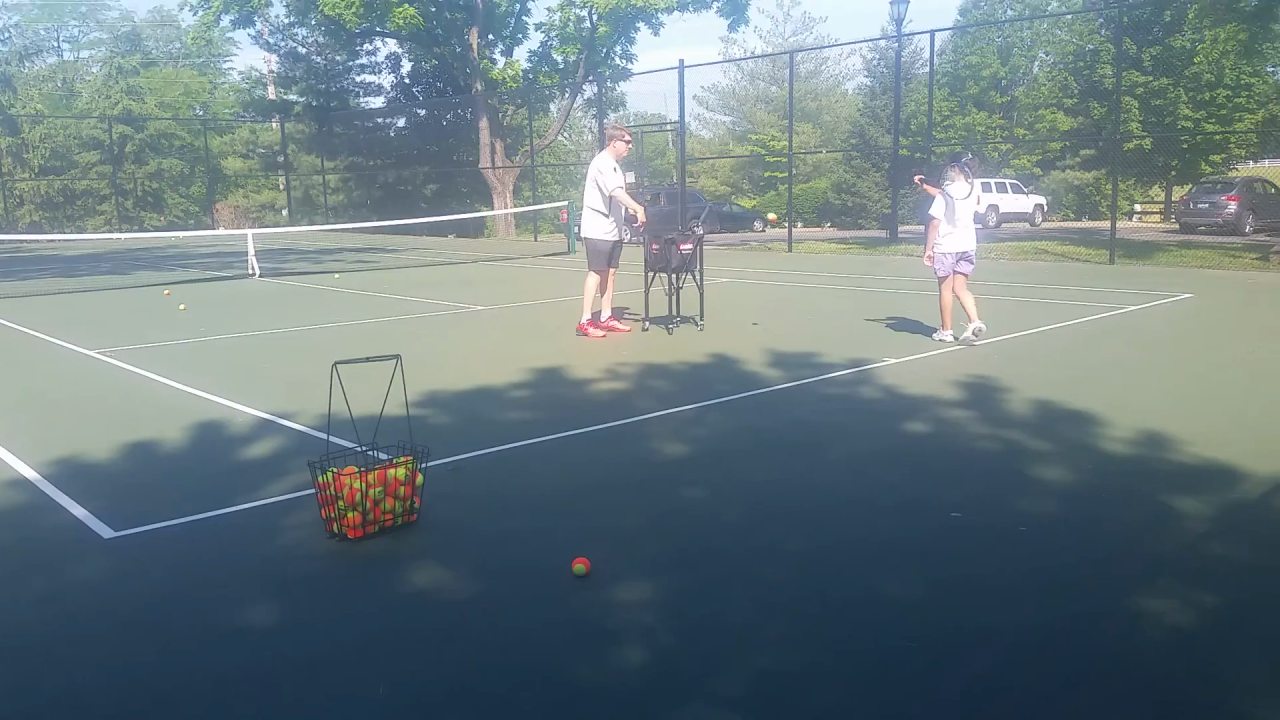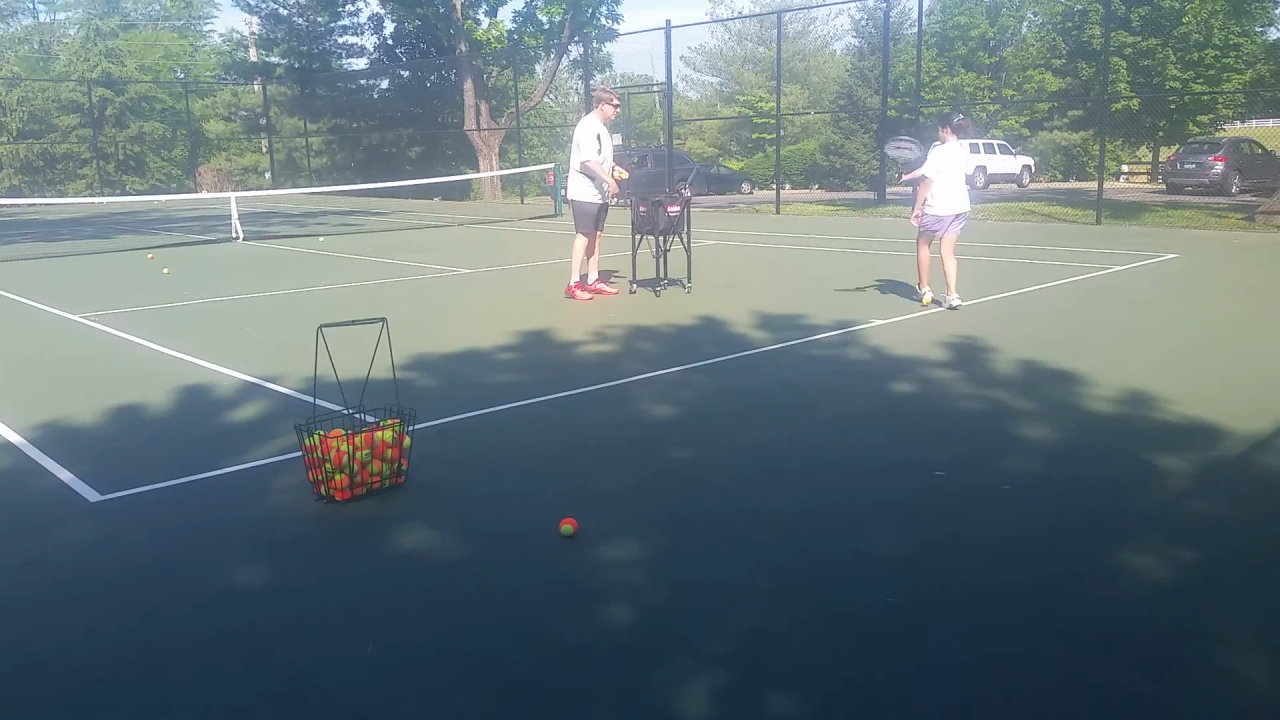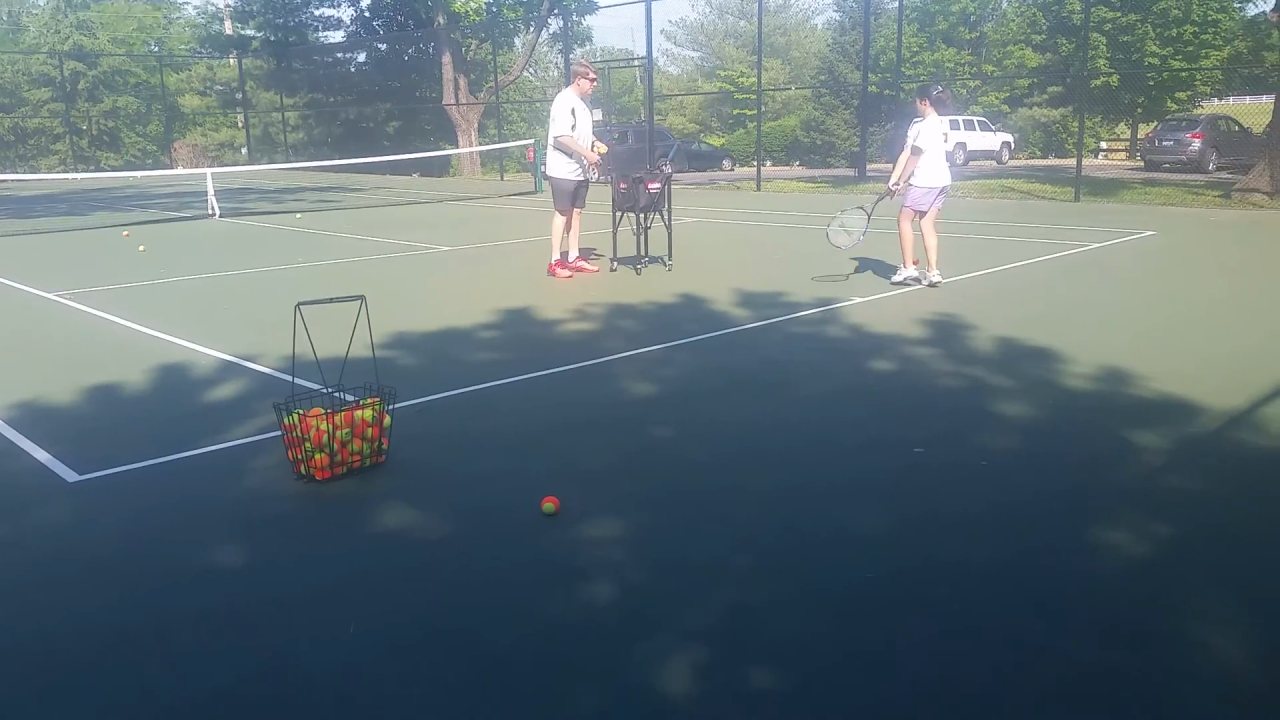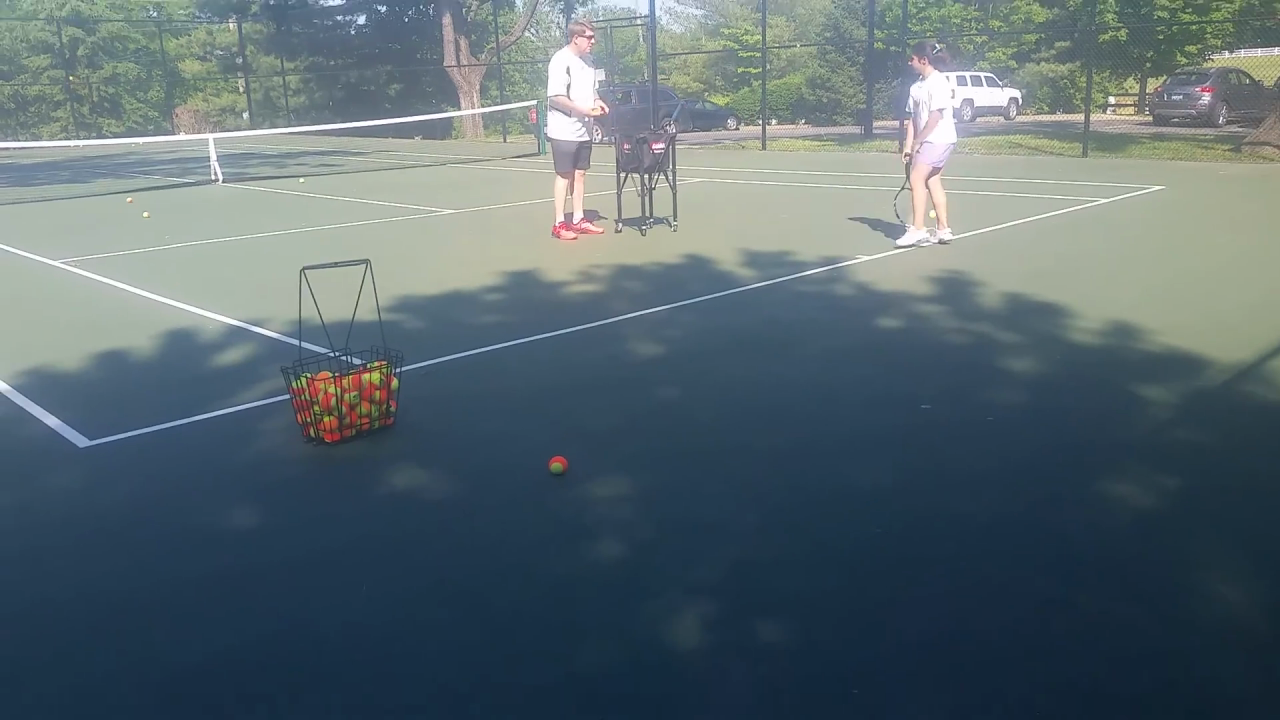
dt=0.2s
person 1, frame 1
left shoulder: (613, 164)
right shoulder: (603, 164)
right elbow: (615, 191)
left wrist: (629, 206)
right wrist: (637, 208)
left hip: (611, 230)
right hip: (597, 230)
left knee: (610, 272)
right knee: (597, 273)
left ankle: (606, 318)
right ankle: (586, 322)
person 1, frame 2
left shoulder: (601, 127)
right shoulder: (588, 126)
right elbow: (588, 161)
left wrist: (614, 168)
right wrist: (610, 181)
left hip: (598, 192)
right hip: (584, 192)
left knee: (596, 235)
right knee: (584, 235)
left ankle: (593, 280)
right ankle: (574, 284)
person 1, frame 3
left shoulder: (581, 101)
right shoulder: (564, 101)
right elbow: (562, 137)
left wrist: (595, 142)
right wrist: (587, 153)
left hip: (579, 169)
right hip: (563, 169)
left knee: (576, 212)
right knee: (562, 213)
left ankle: (573, 258)
right ankle: (555, 262)
person 1, frame 4
left shoulder: (586, 60)
right shoulder: (561, 60)
right elbow: (556, 96)
left wrist: (597, 101)
right wrist: (583, 110)
left hip: (583, 130)
right hip: (564, 130)
left knee: (580, 173)
right knee: (564, 175)
left ankle: (578, 220)
right ankle: (559, 224)
person 2, frame 1
left shoulder: (949, 190)
right shoulder: (973, 190)
left elbow: (935, 223)
left wrist: (928, 248)
right wrist: (925, 186)
left hip: (946, 246)
right hip: (968, 245)
left knee: (945, 288)
right knee: (960, 288)
left ankle: (946, 331)
right ankle: (975, 323)
person 2, frame 2
left shoulder: (939, 150)
right shoulder: (962, 151)
left elbow: (926, 182)
left wrist: (917, 208)
right wrist: (909, 176)
left hip: (939, 207)
right hip: (960, 207)
left knee: (923, 245)
right knee: (947, 251)
left ankle: (924, 289)
right ankle: (952, 296)
person 2, frame 3
left shoulder: (927, 124)
right shoulder: (928, 124)
left elbow: (915, 155)
right elbow: (907, 152)
left wrist: (902, 180)
right wrist: (894, 177)
left hip: (925, 181)
right hip: (940, 181)
left knee: (904, 219)
right knee: (927, 226)
left ankle: (908, 267)
right ankle: (932, 272)
person 2, frame 4
left shoulder: (938, 82)
right shoulder: (916, 86)
left elbow: (936, 116)
right elbow: (914, 118)
left wrist: (917, 143)
right wrist: (908, 145)
left hip: (939, 139)
right hip: (930, 140)
left knee: (917, 179)
right knee: (933, 182)
left ankle: (918, 229)
right ankle: (943, 229)
